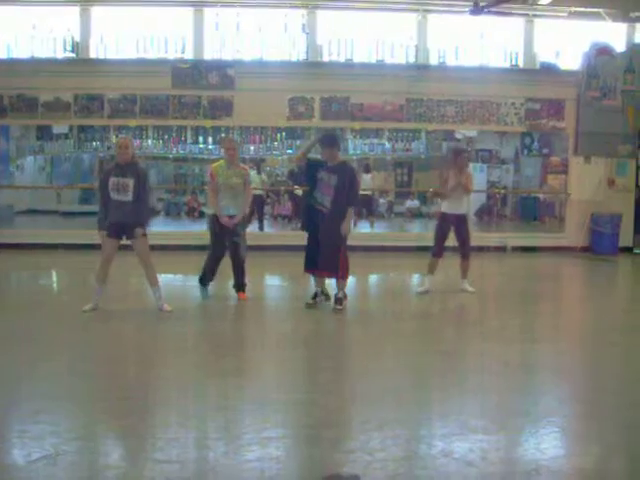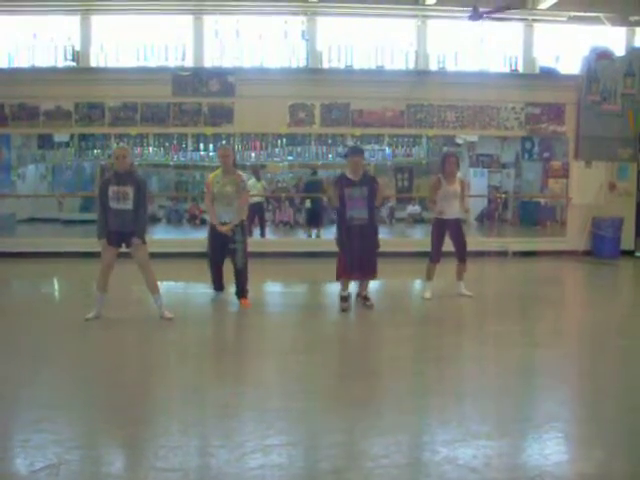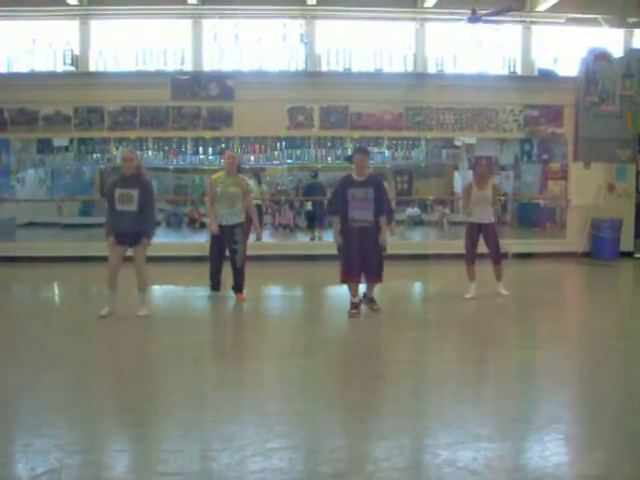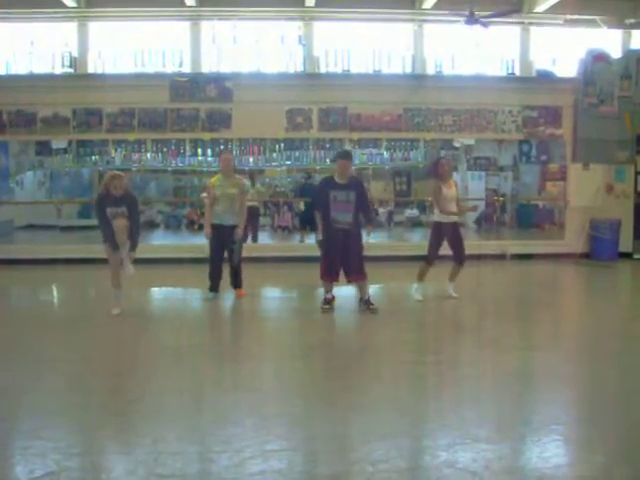
dt=1s
person 1, frame 1
left shoulder: (347, 171)
right shoulder: (319, 166)
left elbow: (352, 200)
right elbow: (300, 159)
left wrist: (347, 222)
right wrist: (313, 142)
left hip: (336, 221)
right hip: (316, 219)
left knee: (338, 257)
right knee: (314, 255)
left ankle: (341, 294)
right ankle: (320, 291)
person 1, frame 2
left shoulder: (370, 180)
right shoulder: (340, 181)
left elbow: (376, 203)
right elbow: (335, 206)
left wrist: (380, 196)
right wrist: (334, 197)
left hip: (367, 228)
right hip: (347, 228)
left knee: (368, 261)
right knee: (346, 261)
left ankle: (362, 293)
right ankle: (344, 294)
person 1, frame 3
left shoulder: (376, 183)
right shoulder: (344, 183)
left elbow: (383, 210)
right elbow: (335, 210)
left wrist: (383, 232)
right wrist: (336, 232)
left hip: (371, 232)
right hip: (350, 232)
left knee: (373, 266)
right knee: (351, 266)
left ankle: (369, 296)
right ankle: (355, 301)
person 1, frame 4
left shoulder: (357, 185)
right shoulder: (325, 184)
left elbow: (364, 209)
right elbow: (318, 209)
left wrist: (360, 224)
right wrist: (320, 229)
left hip: (352, 232)
right hip: (330, 232)
left knee: (357, 266)
right knee: (329, 266)
left ankle: (365, 299)
right ankle: (328, 297)
person 2, frame 1
left shoulder: (140, 172)
right shoulder: (108, 173)
left elbow: (144, 200)
right elbow: (103, 201)
left wrist: (142, 224)
right wrist: (102, 225)
left hip: (134, 223)
right hip: (113, 223)
left knee: (146, 261)
right knee: (105, 261)
left ankle: (160, 301)
right ankle: (95, 301)
person 2, frame 2
left shoulder: (138, 181)
right shoulder: (106, 182)
left elbow: (142, 209)
right elbow: (102, 210)
left wrist: (139, 234)
right wrist: (101, 234)
left hip: (133, 232)
right hip: (112, 231)
left knee: (146, 268)
right knee: (105, 268)
left ankle: (161, 309)
right ankle: (97, 309)
person 2, frame 3
left shoulder: (144, 184)
right shoulder: (114, 184)
left elbow: (149, 211)
right elbow: (110, 210)
left wrist: (148, 234)
right wrist: (109, 233)
left hip: (138, 232)
right hip: (119, 232)
left knee: (140, 268)
right knee: (112, 267)
left ankle: (142, 305)
right ankle: (110, 305)
person 2, frame 4
left shoulder: (130, 198)
right shoulder: (102, 199)
left elbow: (135, 222)
right elbow: (103, 224)
left wrist: (132, 248)
right wrist: (114, 247)
left hip: (125, 230)
right hip: (110, 235)
left knee: (119, 224)
right knee: (114, 267)
left ankle: (126, 260)
right ankle: (117, 303)
person 3, frame 1
left shoulder: (244, 171)
right shoulder: (215, 169)
left elbow: (248, 196)
right elbow: (212, 194)
left wrist: (240, 216)
right wrist: (222, 216)
left hip: (238, 217)
right hip: (219, 216)
left knee: (239, 254)
right knee: (217, 252)
left ankle: (240, 288)
right ankle: (204, 282)
person 3, frame 2
left shoulder: (240, 178)
right shoulder: (212, 178)
left elbow: (244, 203)
right elbow: (208, 203)
left wrist: (232, 224)
right wrist: (217, 224)
left hip: (237, 224)
right hip: (217, 224)
left knee: (240, 261)
right knee: (215, 260)
left ankle: (242, 295)
right ankle: (218, 289)
person 3, frame 3
left shoulder: (243, 181)
right shoulder: (215, 179)
left elbow: (249, 205)
right elbow: (209, 202)
left wrist: (256, 225)
right wrist: (212, 222)
left hip: (237, 224)
right hip: (219, 224)
left knee: (238, 259)
right knee: (215, 258)
left ankle: (238, 290)
right ankle: (214, 288)
person 3, frame 4
left shoulder: (241, 182)
right shoulder: (213, 182)
left elbow: (243, 206)
right elbow: (209, 205)
left wrist: (241, 226)
right wrist: (207, 226)
left hip: (235, 225)
right hip: (218, 225)
left knee: (235, 258)
right knee: (215, 258)
left ankle: (238, 286)
right ankle: (213, 289)
person 4, frame 1
left shoulder: (467, 175)
right shoulder: (446, 175)
left elbow: (469, 191)
right elbow: (443, 195)
left wrist: (461, 181)
right wrist: (456, 184)
left hip: (461, 216)
right hip: (446, 215)
left knee: (465, 250)
right knee: (438, 249)
left ankle: (464, 283)
right ankle: (427, 282)
person 4, frame 2
left shoulder: (461, 182)
right shoulder: (438, 182)
left elbow: (462, 199)
right elbow: (430, 201)
left wrist: (465, 208)
right wrist: (436, 209)
left hip: (455, 220)
right hip: (440, 220)
left knee: (463, 254)
right knee: (435, 255)
left ankle: (460, 286)
right ankle: (428, 287)
person 4, frame 3
left shoulder: (492, 186)
right shoulder: (469, 187)
left elbow: (495, 204)
right elbow: (465, 206)
left wrist: (494, 210)
right wrist: (467, 212)
left hip: (489, 223)
right hip: (473, 224)
left knee: (496, 256)
right knee: (470, 256)
left ankle: (500, 286)
right ankle: (472, 287)
person 4, frame 4
left shoulder: (454, 183)
right shoulder: (437, 186)
left elbow: (457, 205)
right elbow: (439, 207)
left wrist: (468, 209)
right wrist: (457, 213)
left hip: (453, 224)
right hip: (439, 224)
left knee: (461, 257)
right knee: (430, 258)
left ankle: (450, 286)
right ankle: (417, 287)
